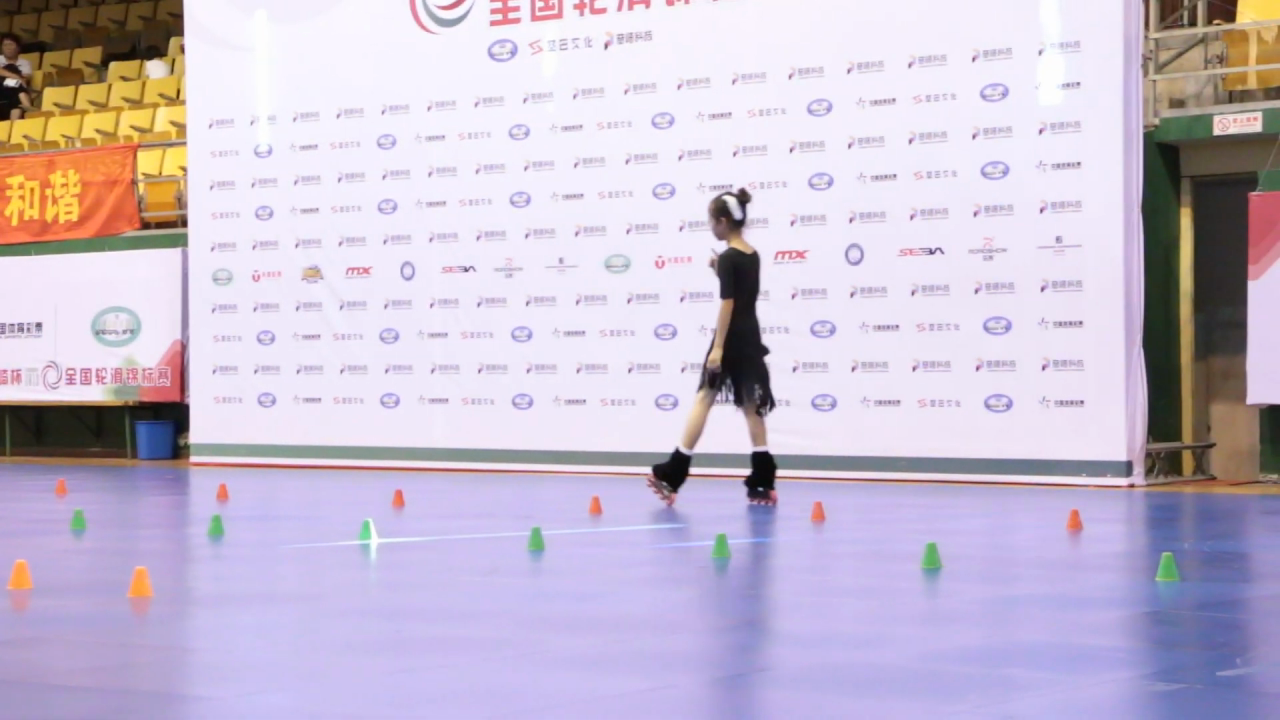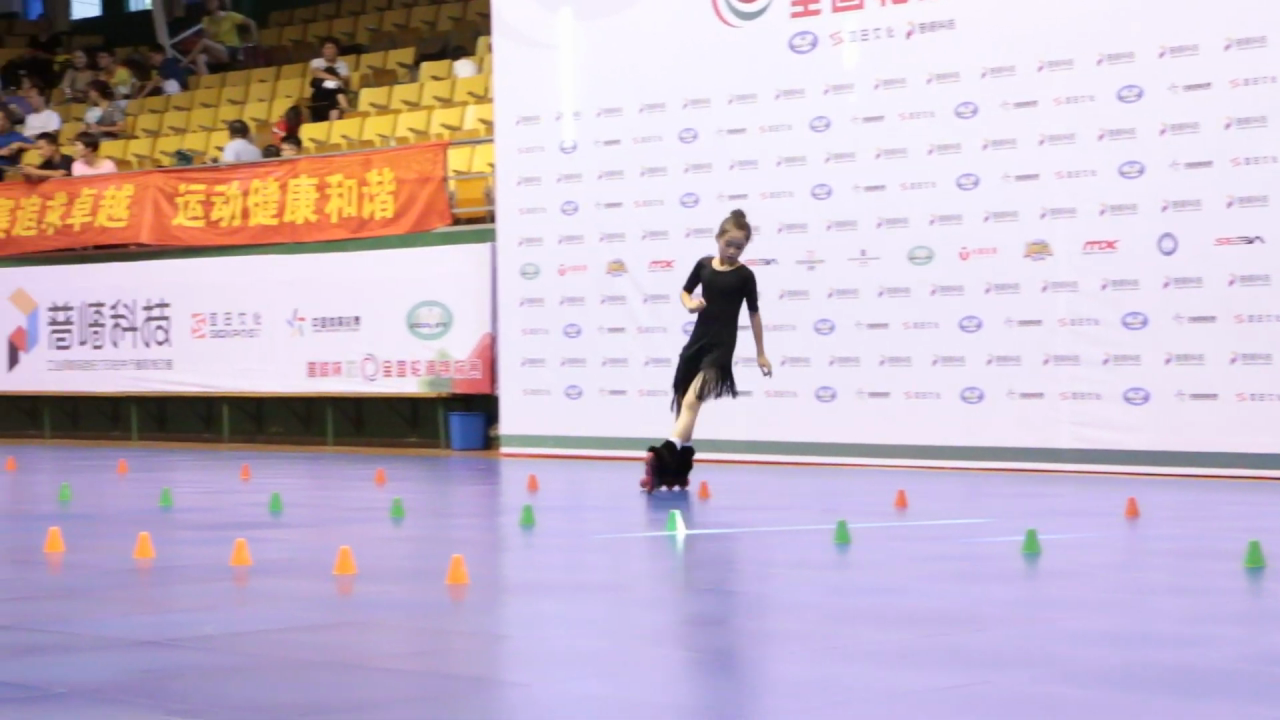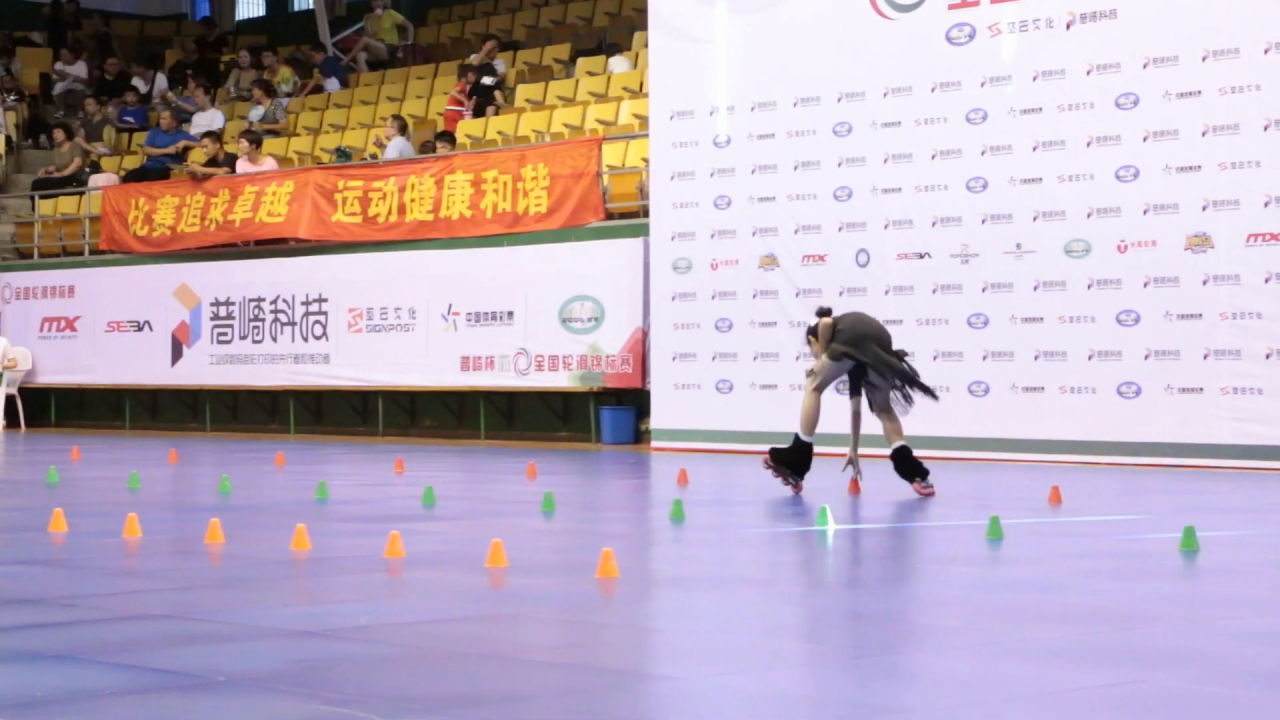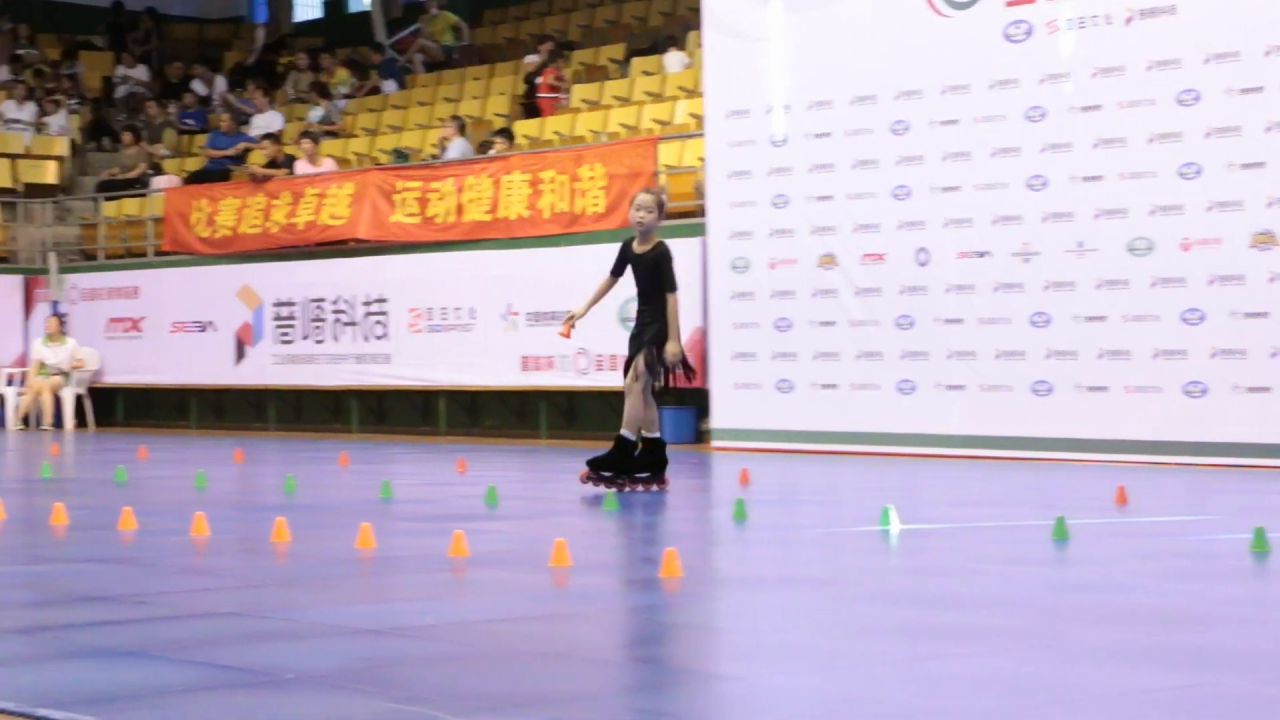
dt=1s
person 1, frame 1
left shoulder: (729, 257)
right shoulder: (753, 255)
left elbow: (727, 303)
left wrist: (717, 347)
left hip: (731, 339)
right hip: (750, 337)
left knee: (704, 400)
right knee: (751, 405)
left ankle: (673, 474)
right ankle: (763, 482)
person 1, frame 2
left shoulder: (745, 275)
right shoulder: (703, 265)
left elbow: (754, 314)
right elbow: (685, 292)
left wrist: (760, 354)
right wrist: (690, 305)
left hip: (721, 347)
right hip: (698, 341)
left knee: (692, 400)
right knee: (682, 401)
left ankle: (667, 459)
right ankle: (676, 468)
person 1, frame 3
left shoulder: (818, 329)
left elbow: (826, 322)
right elbow: (856, 405)
left wrist: (822, 357)
right wrist: (853, 449)
left hip: (852, 341)
right hip: (880, 341)
left knee: (814, 386)
right knee: (883, 409)
left ankle: (796, 459)
right ankle: (913, 471)
person 1, frame 4
left shoulder: (661, 252)
right shoulder: (628, 247)
left elbow: (673, 296)
right elbow: (611, 279)
left wrist: (674, 339)
right wrist: (583, 309)
left hip: (660, 325)
right hip: (642, 323)
left knee: (634, 383)
right knee: (640, 389)
left ankle: (620, 458)
right ankle: (654, 462)
